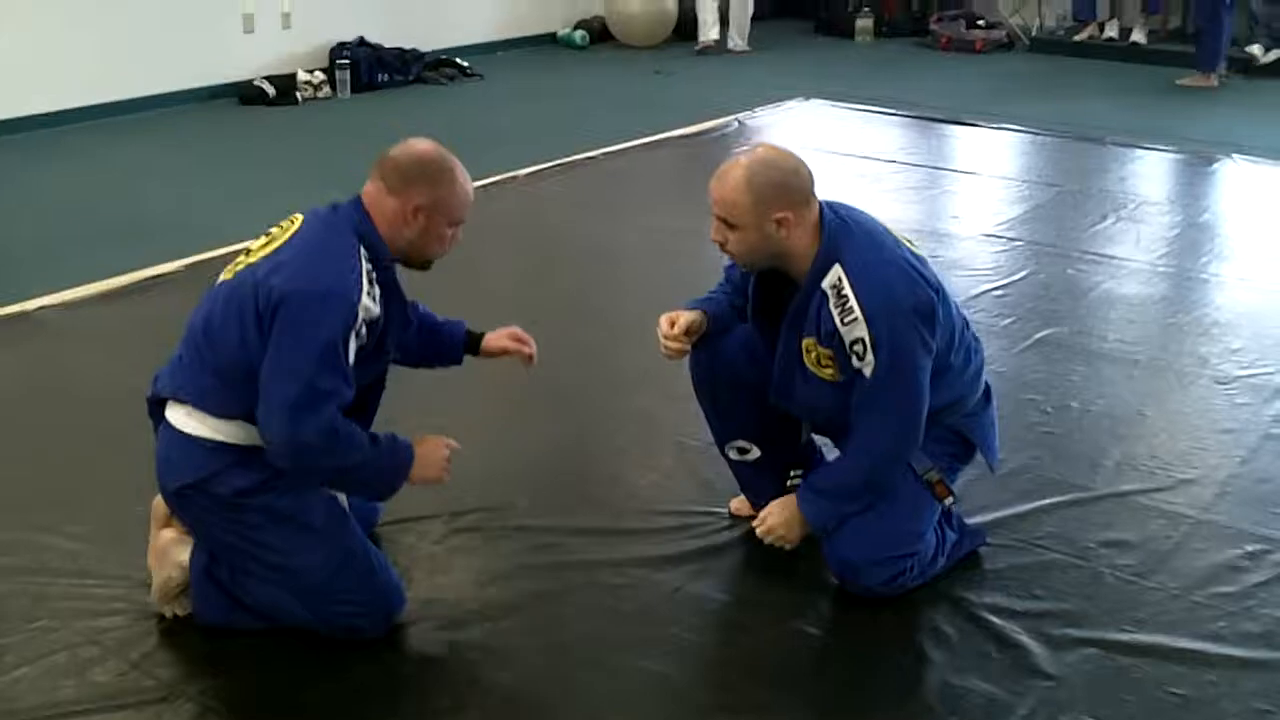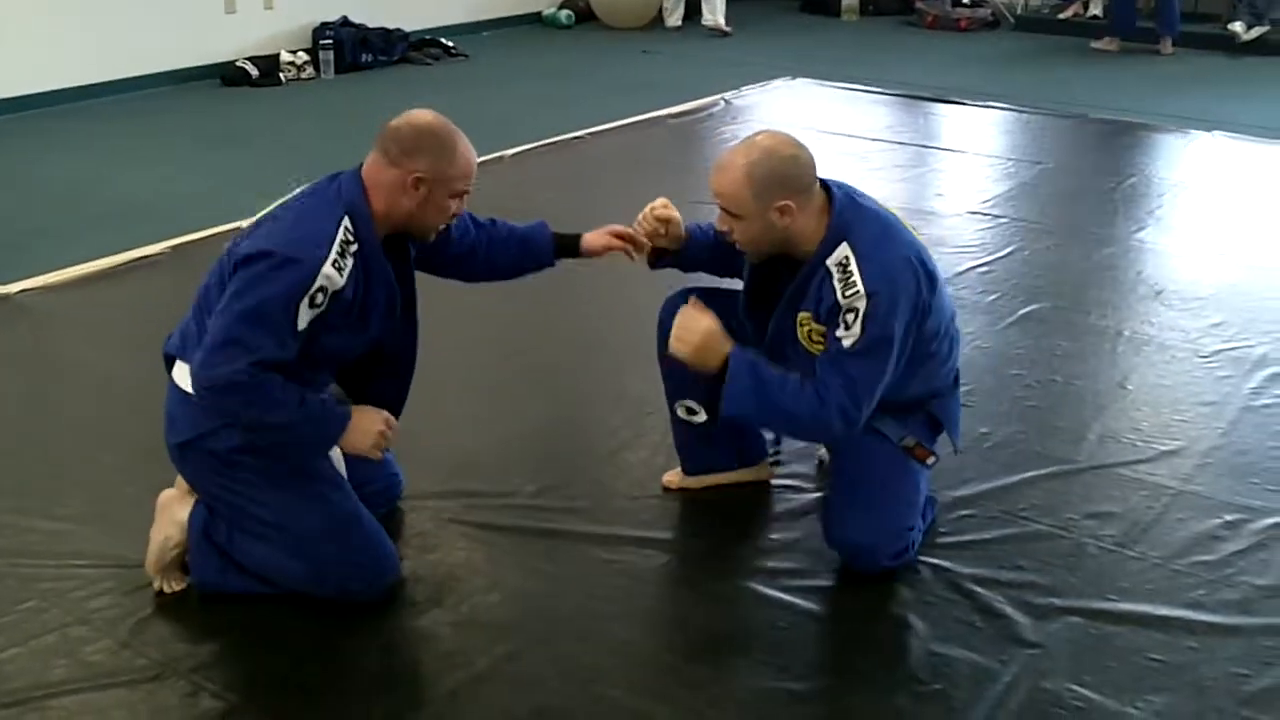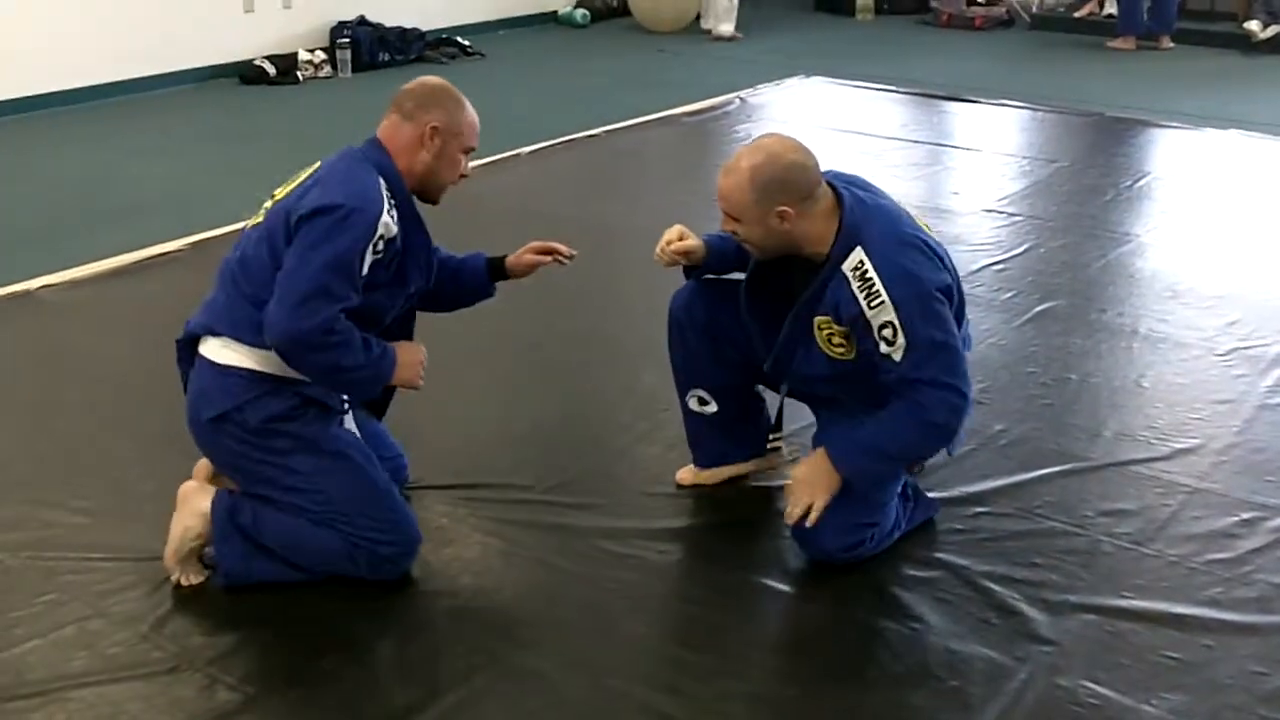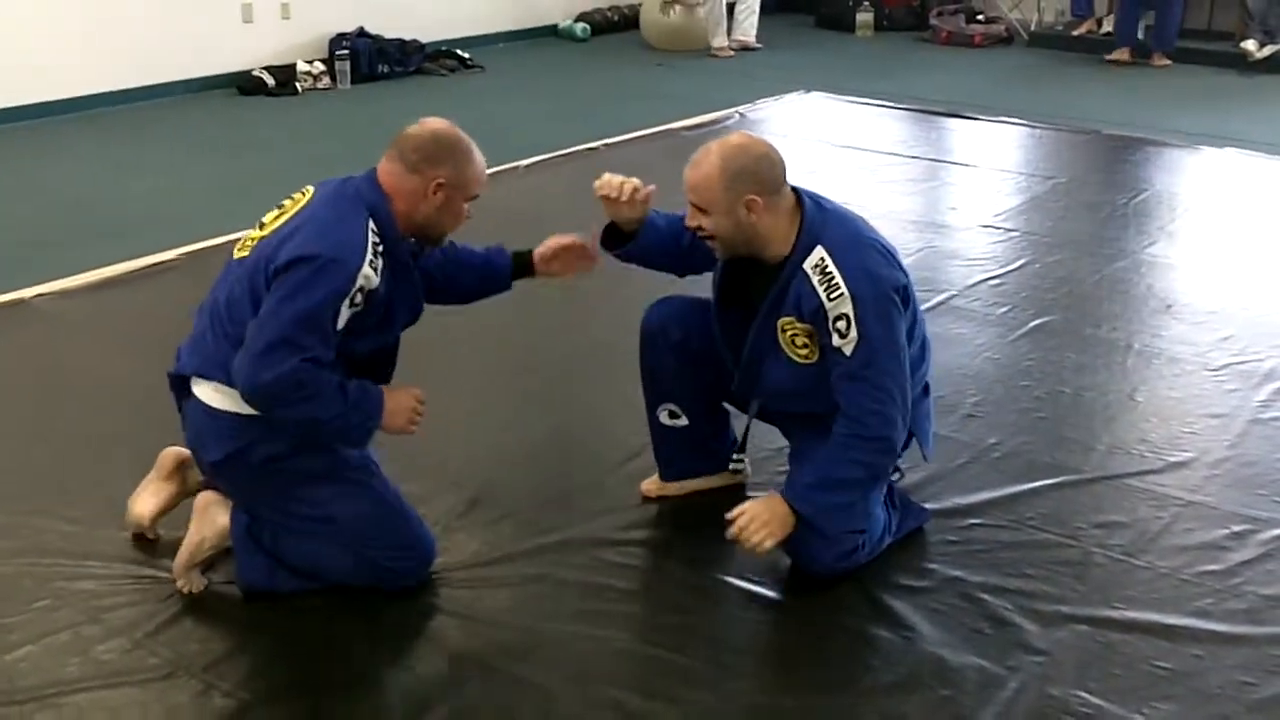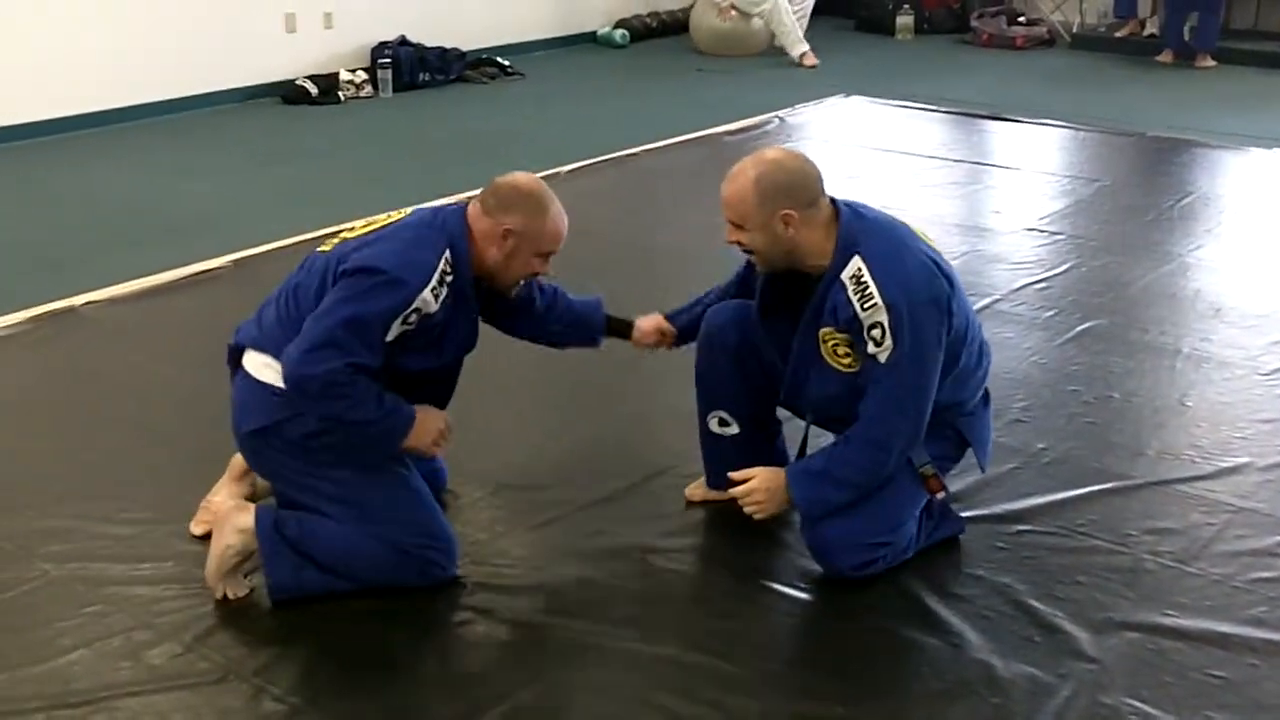
dt=1s
person 1, frame 1
left shoulder: (337, 234)
right shoulder: (329, 291)
left elbow: (393, 326)
right elbow: (305, 437)
left wrist: (474, 342)
right wrist: (404, 462)
left hip: (247, 433)
right hip: (222, 463)
left knee: (358, 516)
right knee: (369, 607)
left ankle: (198, 515)
right ankle: (194, 563)
person 1, frame 2
left shoulder: (384, 216)
right shoulder: (303, 255)
left elbow: (467, 244)
right elbow: (225, 377)
left wrist: (574, 244)
right wrist: (336, 425)
left hip: (280, 406)
right hip: (227, 423)
left knee: (379, 490)
right knee: (365, 572)
left ankle: (226, 489)
right ankle: (194, 528)
person 1, frame 3
left shoulder: (364, 181)
right shoulder: (357, 207)
left elbow: (415, 276)
right elbow: (301, 329)
left wrist: (501, 268)
right wrist: (385, 364)
left hip: (271, 384)
right hip: (252, 397)
left knee: (387, 473)
right knee: (387, 546)
left ankle: (236, 471)
right ankle: (213, 514)
person 1, frame 4
left shoulder: (356, 202)
right shoulder: (337, 254)
left elbow: (425, 267)
right elbow: (271, 379)
left wrist: (528, 263)
right wrist: (375, 409)
left hip: (252, 406)
right hip: (254, 425)
left knee: (358, 480)
right knee: (404, 556)
left ankle: (198, 471)
right ankle: (236, 523)
person 1, frame 5
left shoulder: (452, 234)
right shoulder: (404, 273)
left elbow: (532, 308)
right elbow: (315, 373)
left wrist: (625, 329)
right wrist: (403, 425)
left hip: (309, 388)
right hip: (289, 403)
left knee: (426, 485)
right knee: (425, 557)
left ankle: (261, 468)
right ankle: (255, 529)
person 2, frame 1
left shoulder: (881, 298)
right shoulder: (775, 244)
left elbow: (887, 441)
right elbow: (743, 290)
left wrist: (810, 509)
right wrist: (699, 319)
left hip: (920, 427)
right hip: (836, 396)
left knee: (861, 563)
right knee: (717, 354)
left ankle: (944, 530)
right ankle: (786, 480)
person 2, frame 2
left shoulder: (880, 276)
right shoulder: (802, 206)
left elbow: (833, 414)
right elbow: (736, 251)
left wrist: (725, 361)
right wrist: (680, 239)
left hip: (888, 403)
left knee: (867, 544)
right knee: (683, 320)
left ankle: (896, 487)
right ankle: (736, 458)
person 2, frame 3
left shoulder: (896, 275)
right shoulder: (813, 197)
left elbow: (940, 401)
right elbow: (753, 250)
left wrist: (838, 461)
right wrist: (704, 252)
left hip: (895, 404)
left knee: (825, 534)
right knee: (697, 307)
left ankle: (902, 501)
right ankle: (745, 452)
person 2, frame 4
left shoulder: (856, 280)
right shoulder: (746, 227)
left elbow: (874, 424)
right elbow: (684, 244)
left wrist: (794, 505)
right wrist: (630, 223)
left hip: (851, 413)
left knee: (816, 546)
right knee: (669, 325)
left ankle: (881, 499)
right ankle: (703, 465)
person 2, frame 5
left shoulder: (896, 289)
right shoulder: (804, 230)
left elbow: (889, 431)
right elbow: (746, 287)
left wrist: (795, 488)
right wrist: (674, 326)
left hip: (922, 419)
right hip: (841, 388)
left knee: (841, 546)
right knee: (725, 329)
left ankle: (925, 508)
right ankle: (742, 472)
